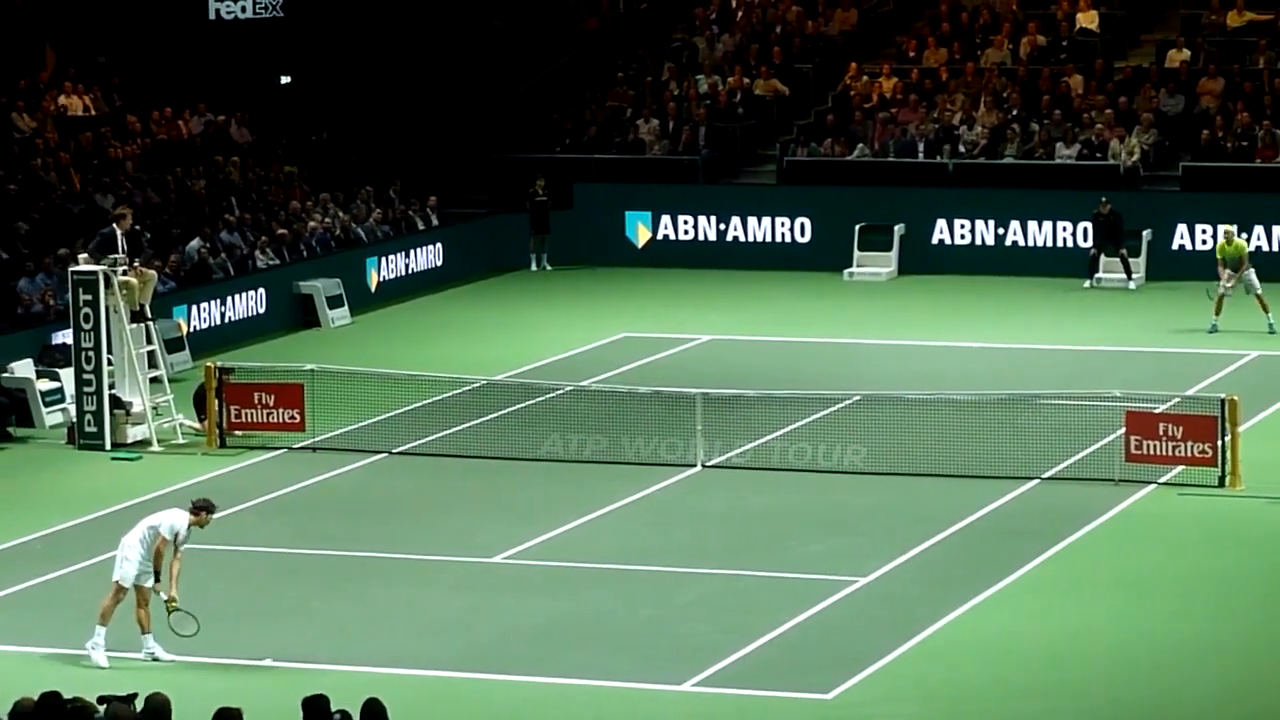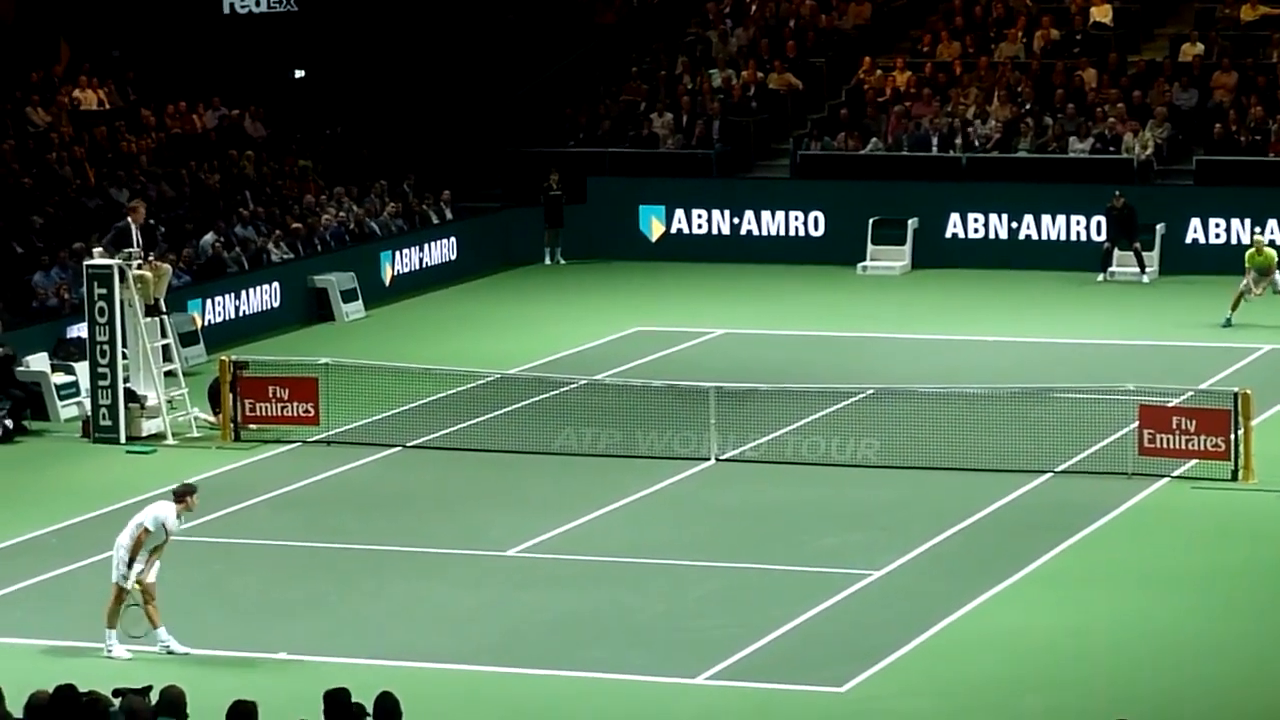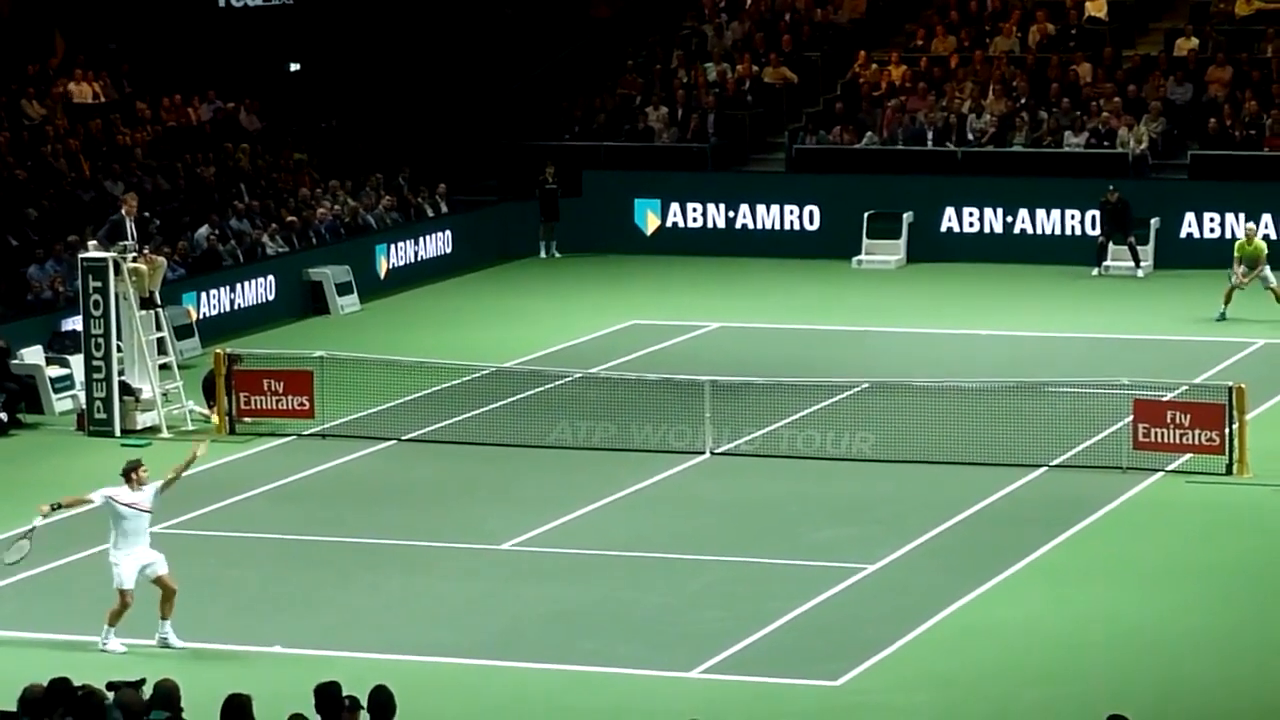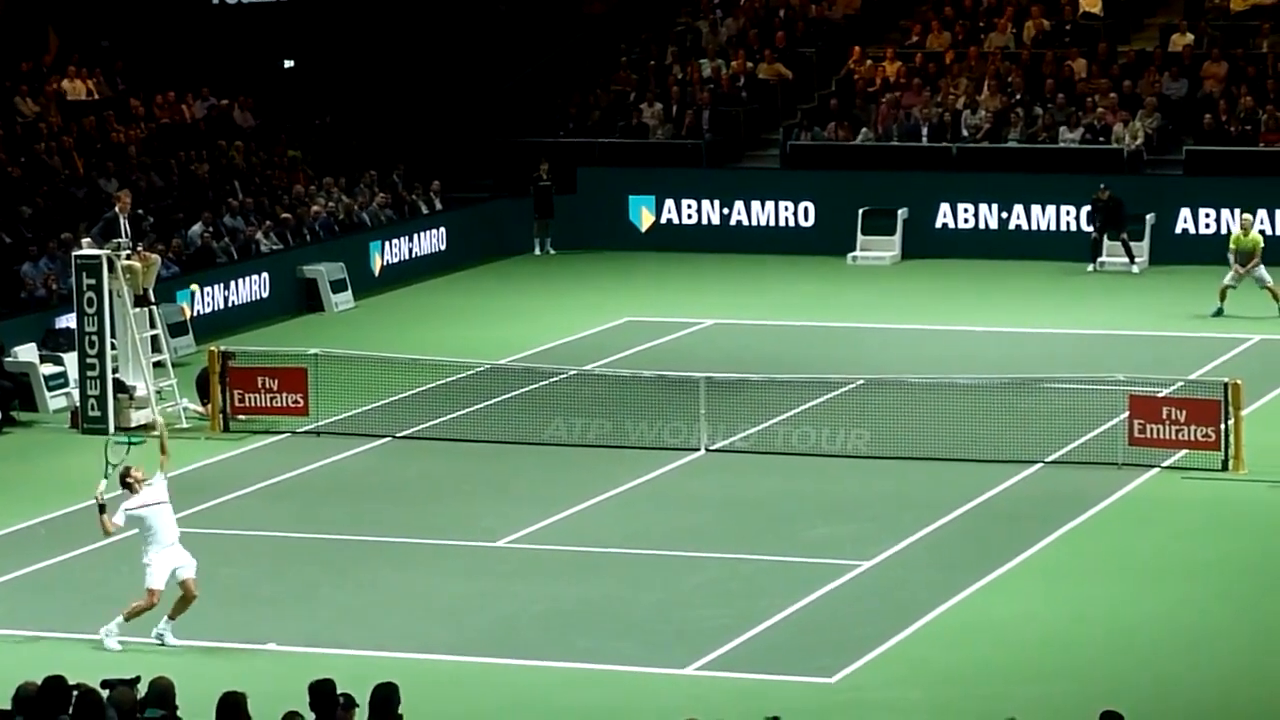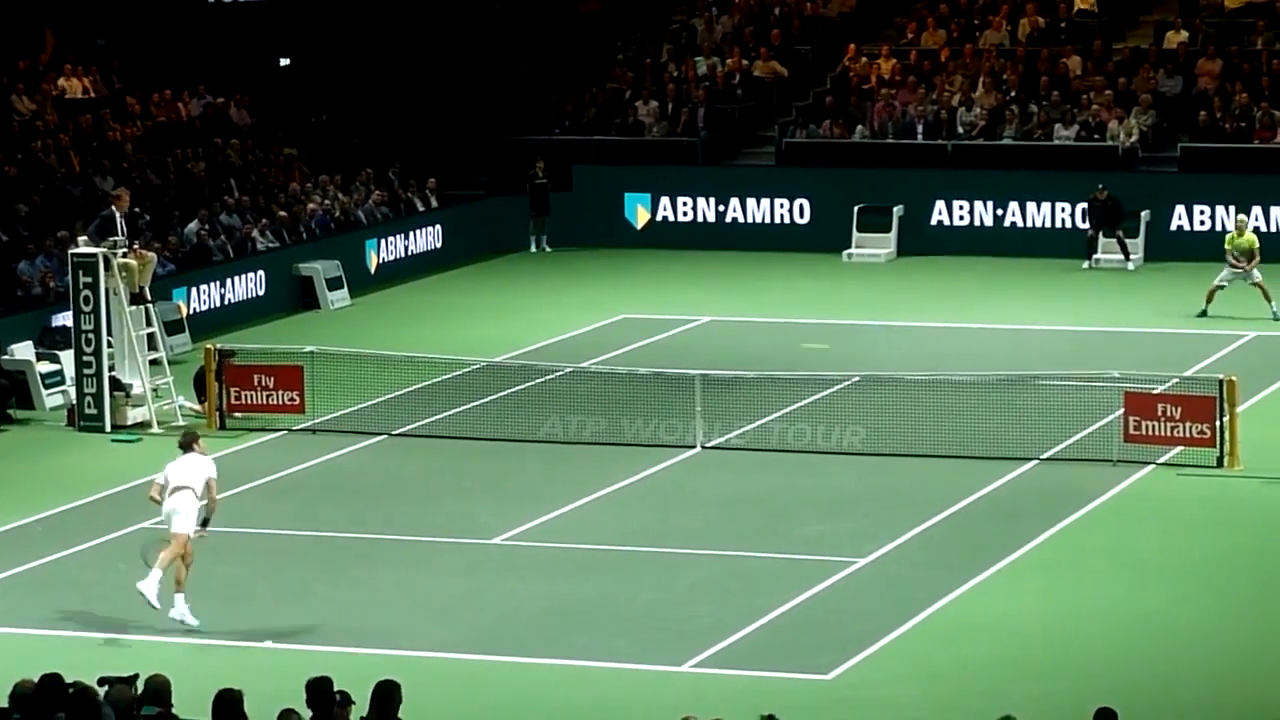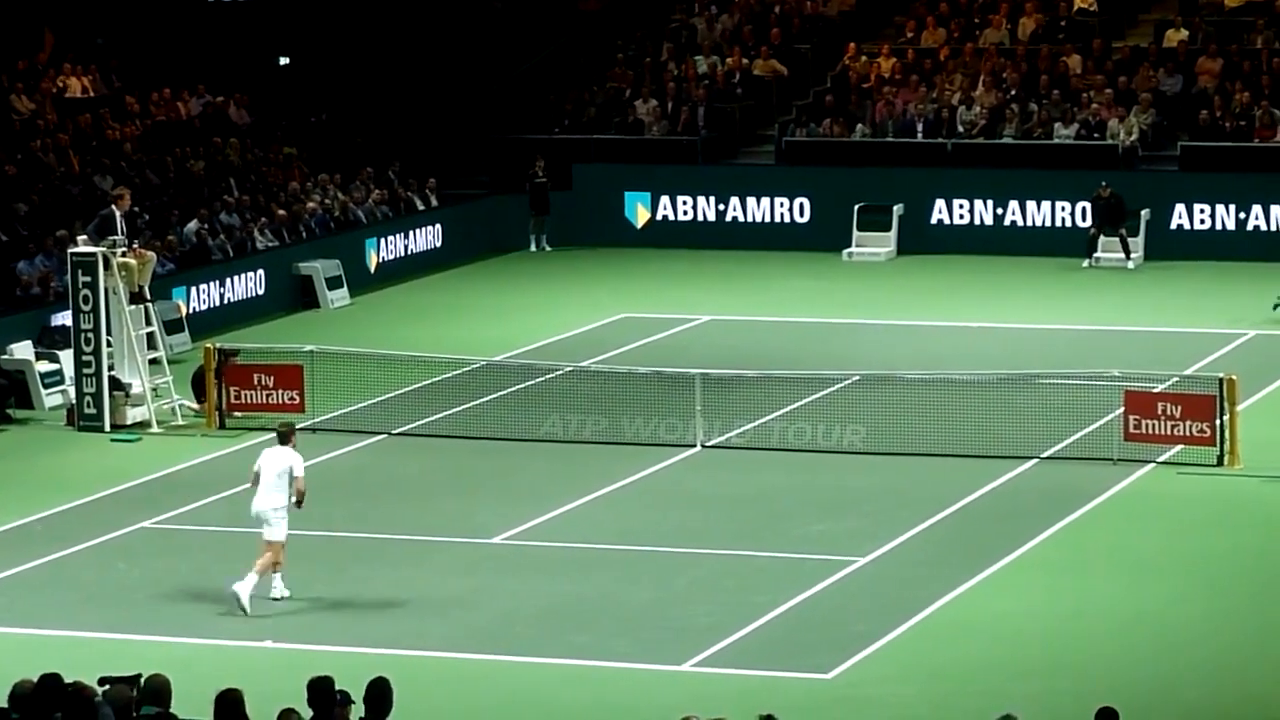
dt=0.5s
person 1, frame 1
left shoulder: (186, 531)
right shoulder: (176, 519)
left elbow: (176, 559)
right elbow: (159, 549)
left wrist: (173, 589)
right wrist: (157, 580)
left hip: (147, 557)
right hip: (132, 550)
left knee: (144, 602)
right knee: (117, 596)
left ankle: (150, 648)
right ankle: (97, 644)
person 1, frame 2
left shoulder: (178, 520)
right shoulder: (161, 511)
left elbow: (159, 548)
right elbow: (140, 539)
left wrist: (144, 573)
right wrist: (130, 567)
left hip: (145, 554)
right hip: (128, 550)
left knee: (150, 598)
right knee: (119, 597)
left ankle: (165, 641)
right ankle: (111, 644)
person 1, frame 3
left shoulder: (150, 491)
right shoulder: (112, 494)
left elbow: (174, 476)
right elbow: (82, 499)
left wrist: (193, 457)
right wrist: (52, 507)
left hip: (146, 553)
right hip: (123, 556)
left knee: (170, 589)
right knee: (126, 601)
left ankle: (164, 634)
right ankle: (106, 638)
person 1, frame 4
left shoulder: (157, 485)
right shoulder: (128, 506)
left elbow: (165, 456)
right elbow: (109, 530)
left wrist: (162, 431)
right wrist: (101, 506)
left hip: (176, 551)
right hip: (157, 557)
left knee: (190, 594)
right knee: (151, 601)
left ankle: (163, 630)
right ankle: (111, 630)
person 1, frame 5
left shoulder: (171, 465)
right shoulder: (206, 461)
left elbow: (152, 494)
right elbow: (213, 497)
right wrist: (205, 522)
left hip: (169, 505)
right hip: (185, 503)
left knee: (187, 558)
right knee: (176, 547)
left ankle: (180, 608)
right ankle: (150, 584)
person 1, frame 6
left shoulder: (266, 454)
right shoulder: (294, 458)
left elbow: (253, 482)
right elbow: (300, 487)
right wrist: (298, 501)
left hip: (258, 505)
right hip: (274, 508)
left knee: (277, 548)
right knee: (271, 555)
left ankle: (277, 587)
right ankle: (244, 587)
